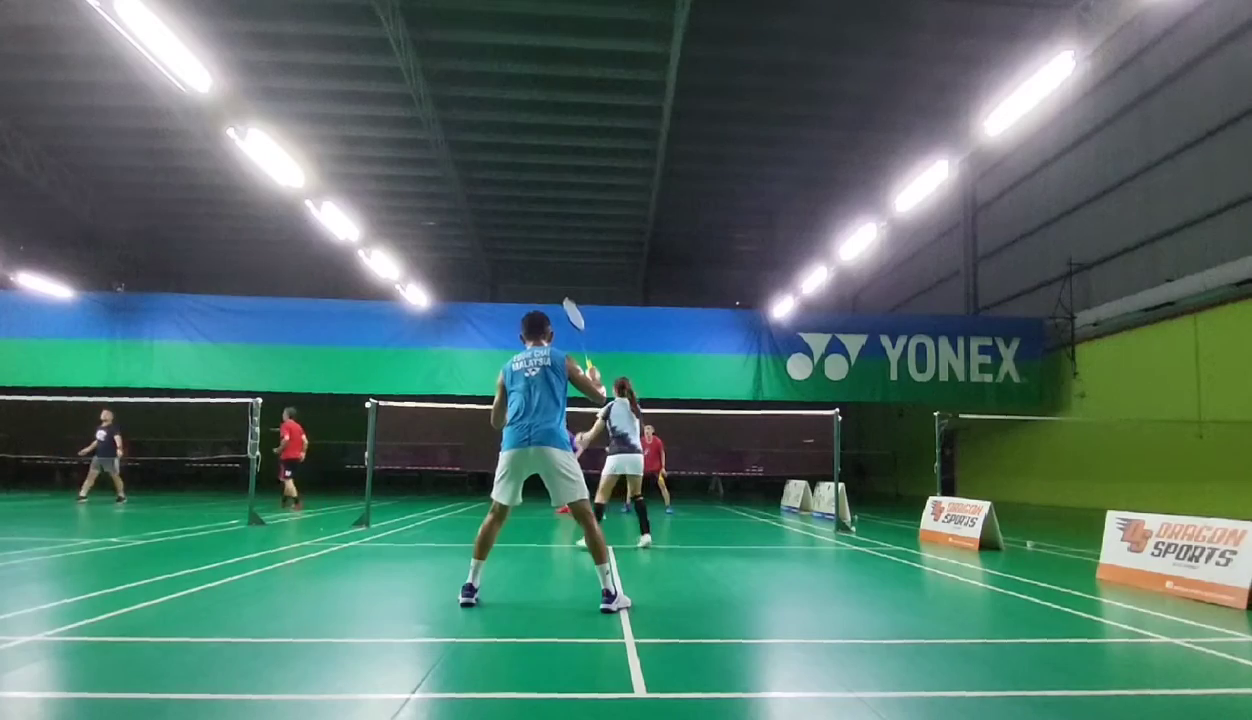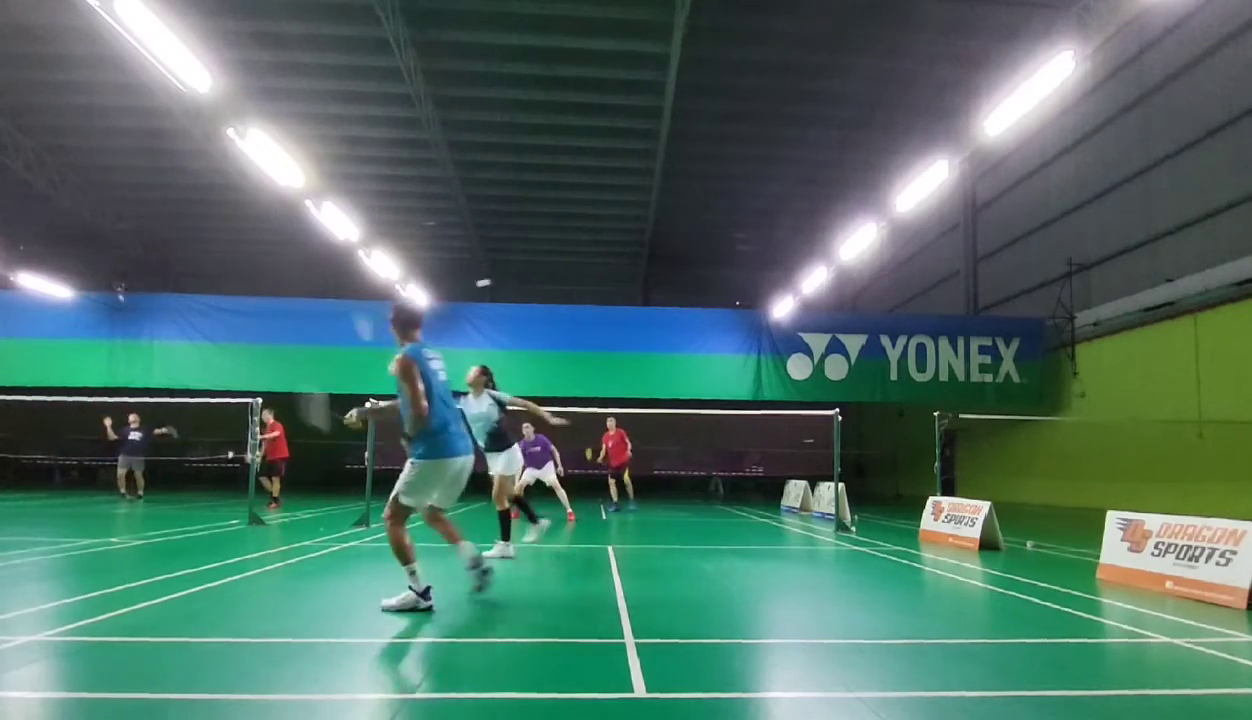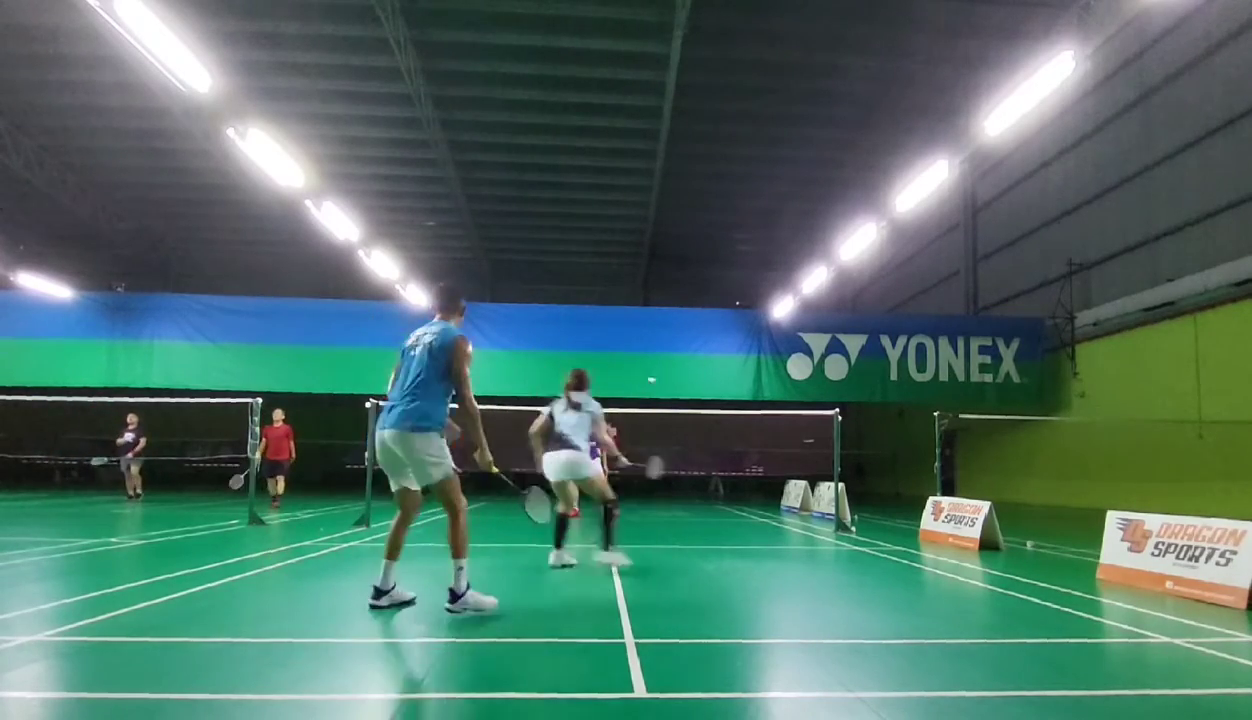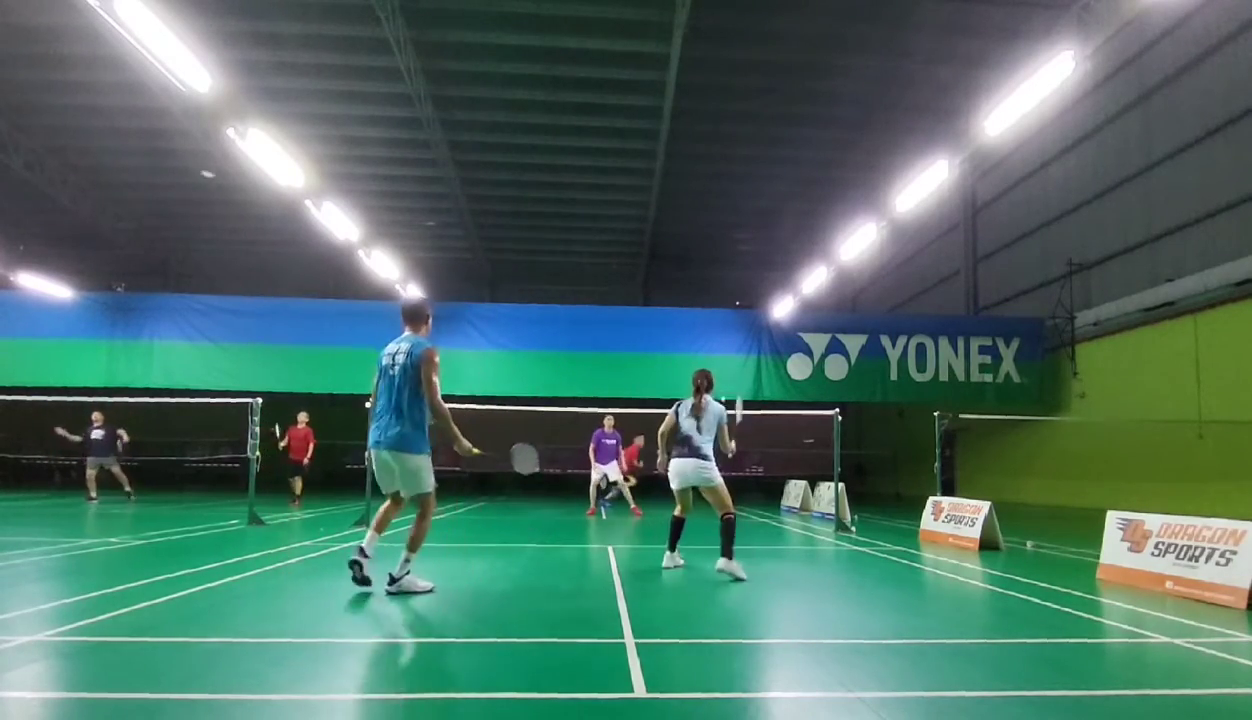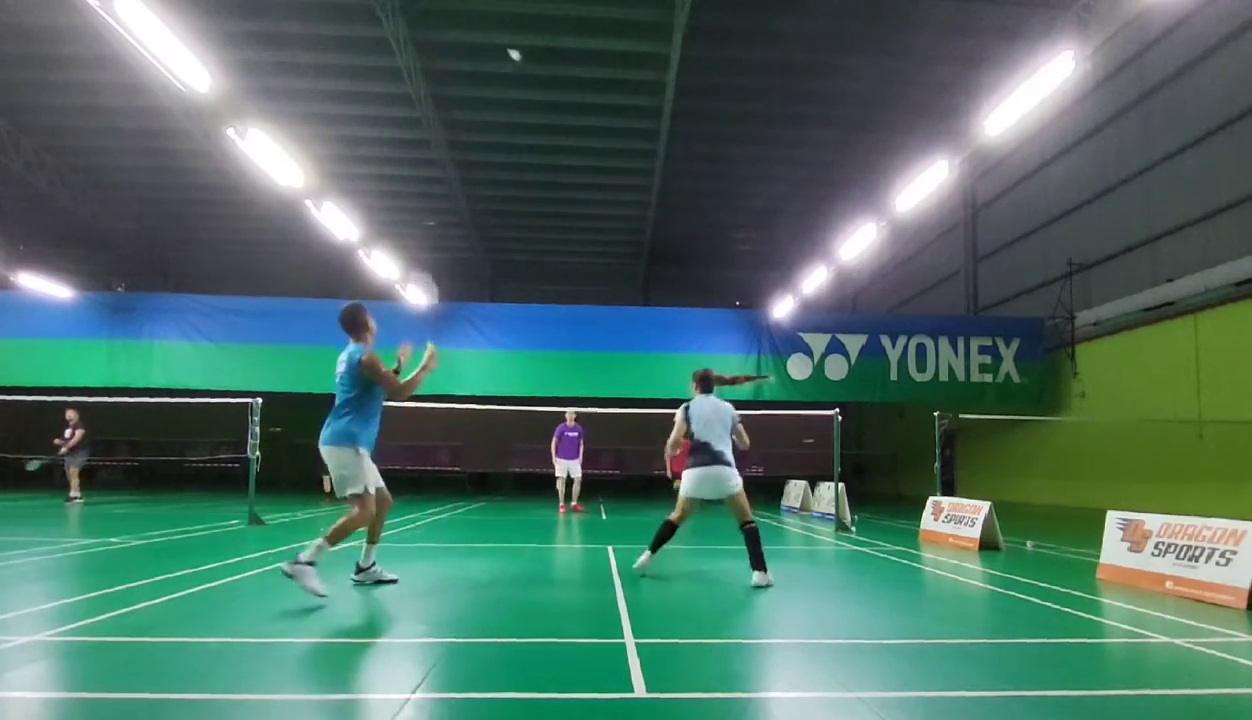
dt=1s
person 1, frame 1
left shoulder: (508, 368)
right shoulder: (562, 360)
left elbow: (496, 421)
right elbow: (599, 397)
right wrist: (595, 378)
left hip: (514, 446)
right hip: (552, 444)
left knee: (496, 515)
right knee: (585, 516)
left ankle: (470, 586)
right ankle: (609, 592)
person 1, frame 2
left shoulder: (405, 360)
right shoulder: (433, 356)
left elbow: (420, 409)
left wrist: (409, 437)
right wrist: (370, 410)
left hip: (434, 453)
right hip: (462, 451)
left knee: (393, 519)
right knee: (432, 514)
left ankle: (419, 592)
right ankle: (475, 561)
person 1, frame 3
left shoulder: (414, 338)
right shoulder: (457, 341)
right elbow: (466, 397)
right wrist: (482, 447)
left hip: (387, 429)
right hip: (419, 430)
left knee: (408, 510)
right knee: (457, 506)
left ankle: (384, 589)
right ankle: (459, 592)
person 1, frame 4
left shoulder: (388, 351)
right shoulder: (426, 352)
right elbow: (434, 402)
right wrist: (457, 438)
left hip: (380, 439)
right hip: (410, 442)
left knee: (396, 500)
right knee: (425, 508)
left ankle: (363, 554)
right ankle: (400, 575)
person 1, frame 5
left shoulder: (351, 356)
right shoulder: (366, 356)
left elbow: (380, 392)
right elbow: (400, 392)
left wrist: (399, 366)
right wrist: (426, 366)
left hip: (349, 442)
right hip: (346, 443)
left knee: (383, 502)
right knee: (364, 511)
left ankle: (367, 566)
right ankle: (304, 561)
person 2, frame 1
left shoulder: (610, 407)
right shoulder: (635, 407)
left elbow: (594, 433)
left wrist: (583, 438)
left hip: (618, 456)
right hip: (636, 455)
left knee: (602, 495)
right knee: (636, 495)
right ankle: (645, 534)
person 2, frame 2
left shoulder: (494, 396)
right shoulder: (463, 401)
left elbow: (526, 404)
left wrist: (549, 418)
left hip: (506, 451)
right hip: (493, 453)
left knee: (499, 497)
right knee: (507, 494)
left ankle: (505, 545)
right ankle: (536, 522)
person 2, frame 3
left shoulder: (556, 405)
right shoulder: (593, 405)
left elbow: (534, 431)
right elbow: (602, 438)
left wrist: (540, 456)
right wrist: (618, 457)
left hip: (553, 458)
right hip: (576, 457)
left knee: (566, 504)
right knee: (609, 500)
left ankle: (558, 553)
right ankle: (608, 550)
person 2, frame 4
left shoulder: (680, 405)
right shoulder: (719, 409)
left elbow: (663, 431)
right elbow: (725, 447)
left wrist: (662, 455)
right wrist: (731, 448)
left hip: (678, 463)
right hip: (703, 464)
left knee: (682, 509)
right knee: (728, 511)
left ankle: (671, 556)
right ankle: (726, 559)
person 2, frame 5
left shoulder: (687, 409)
right shoulder: (727, 408)
left elbow: (675, 439)
right elbow: (744, 444)
left wrist: (669, 454)
right wrist: (734, 440)
left hip: (696, 471)
right hip: (723, 470)
left knee: (678, 515)
right knee: (747, 521)
left ankle: (648, 557)
right ankle: (760, 572)
